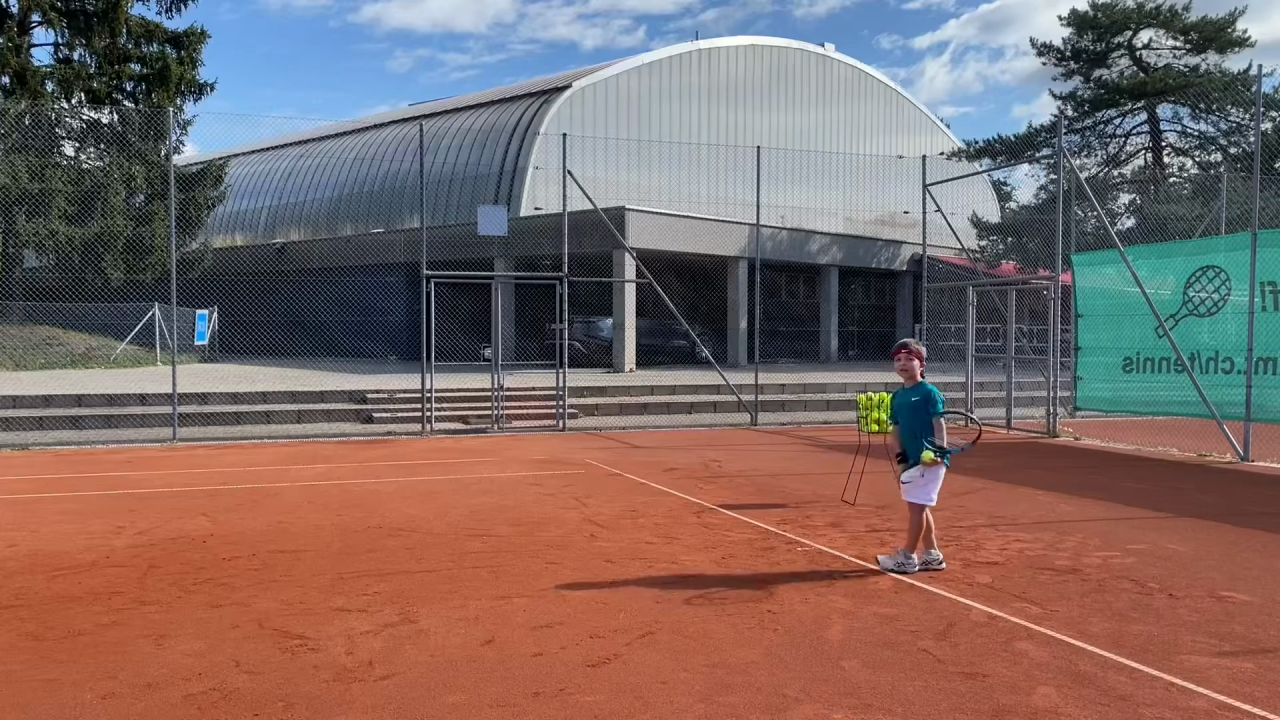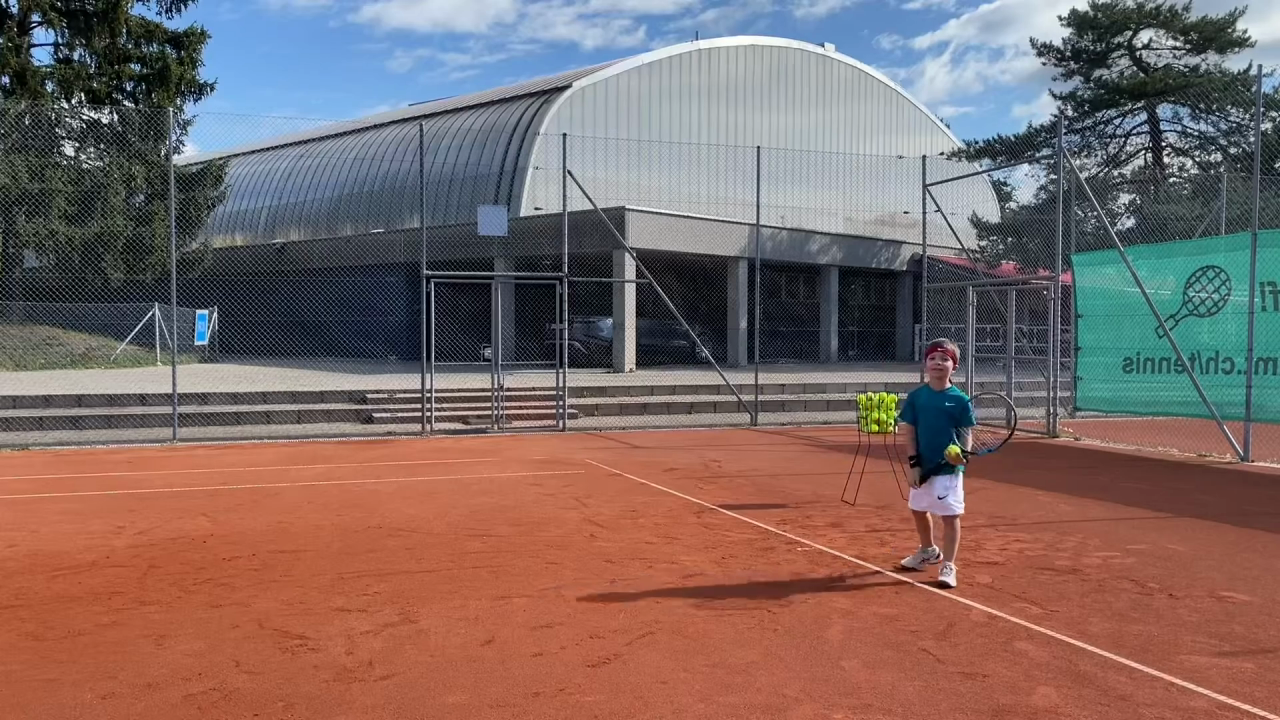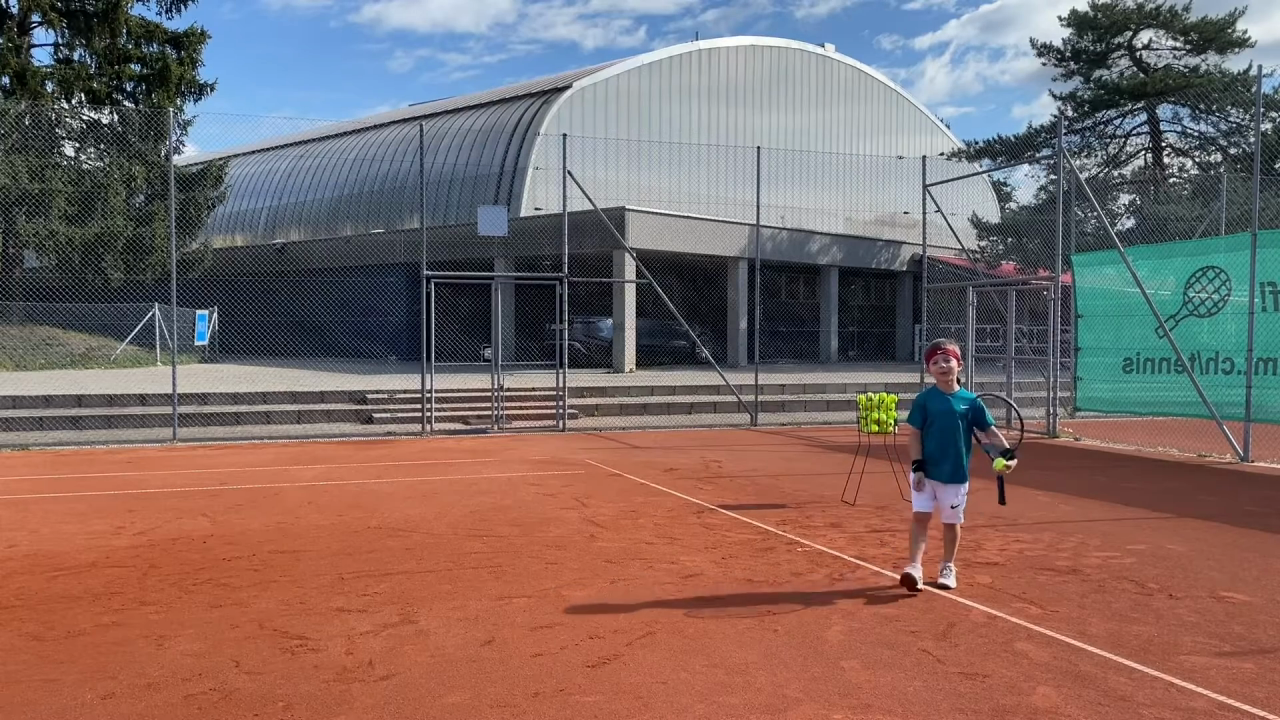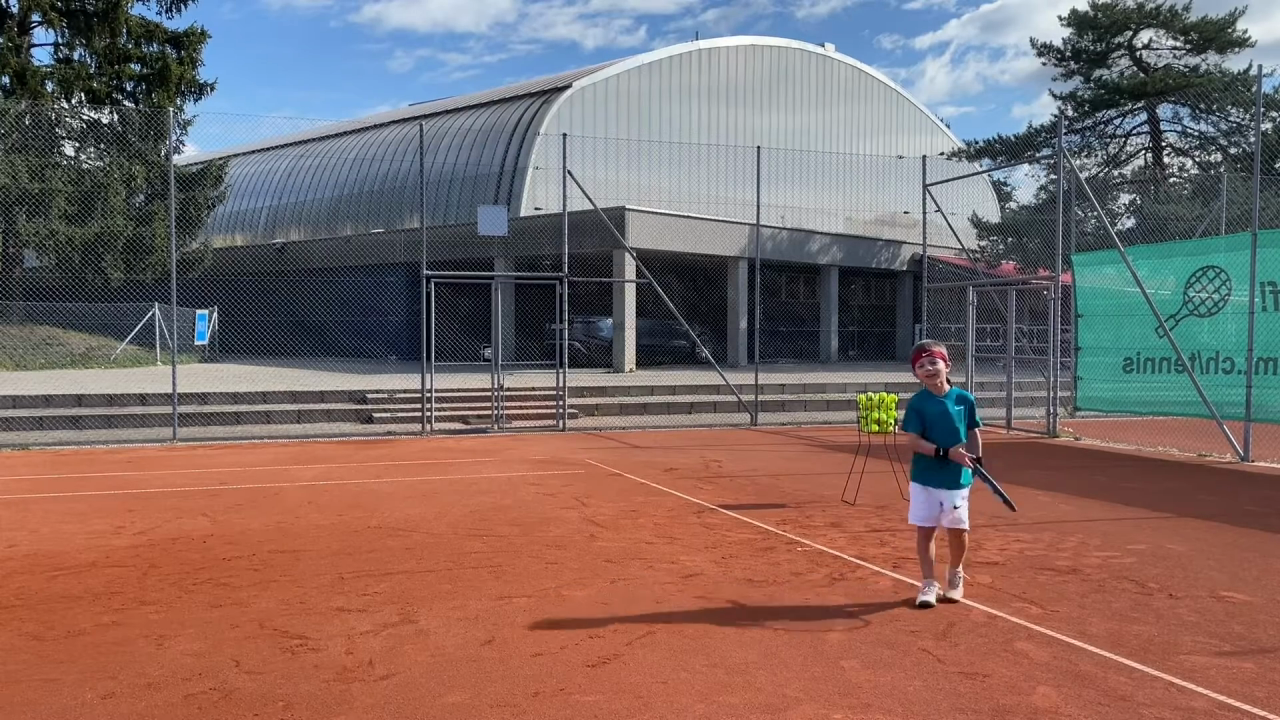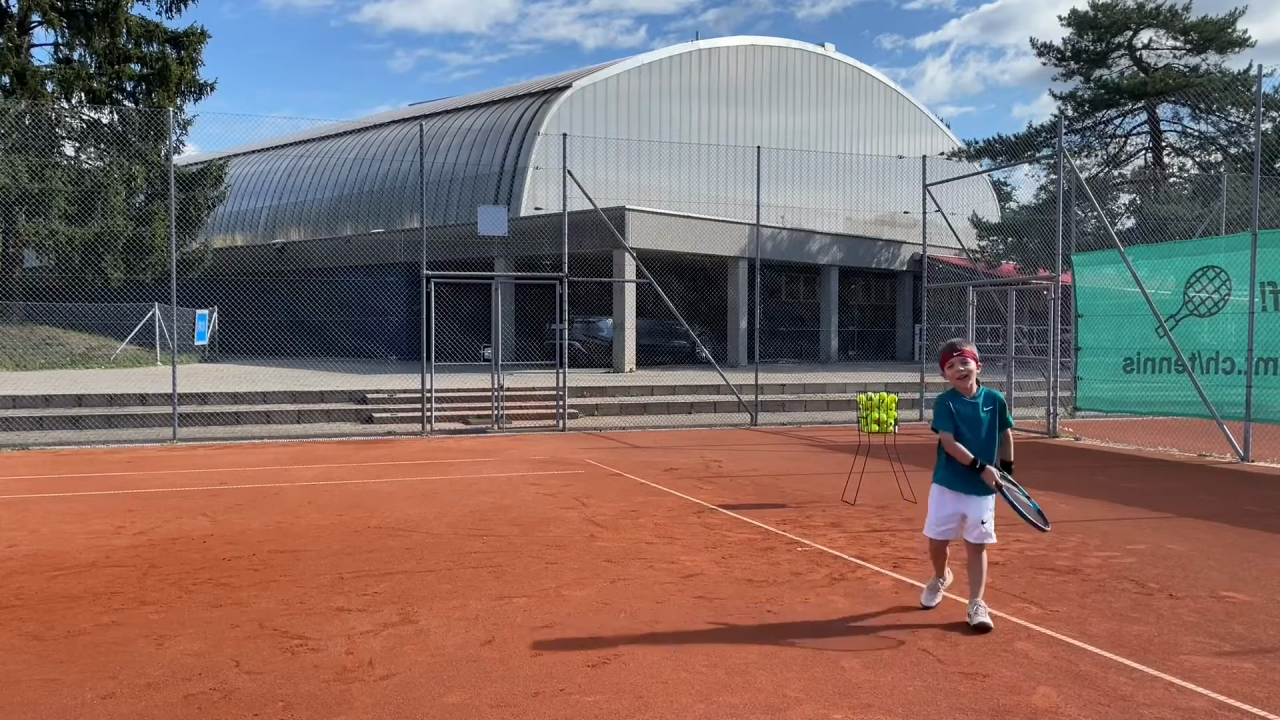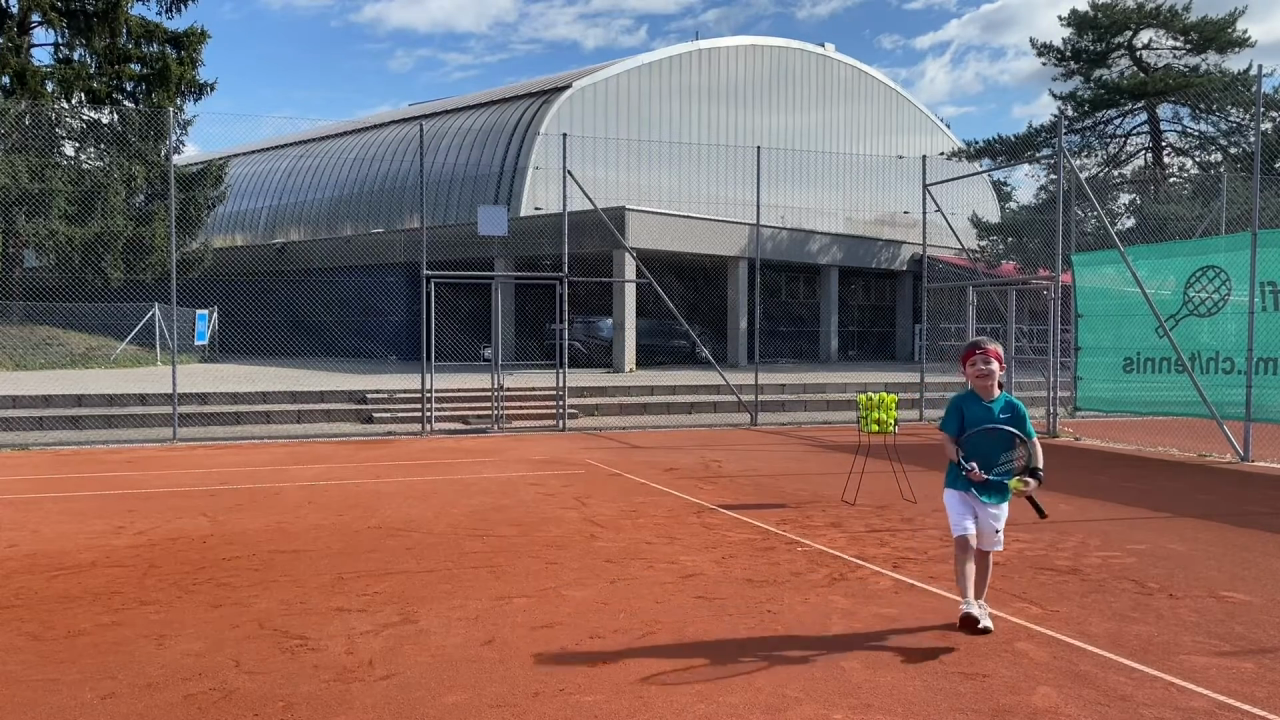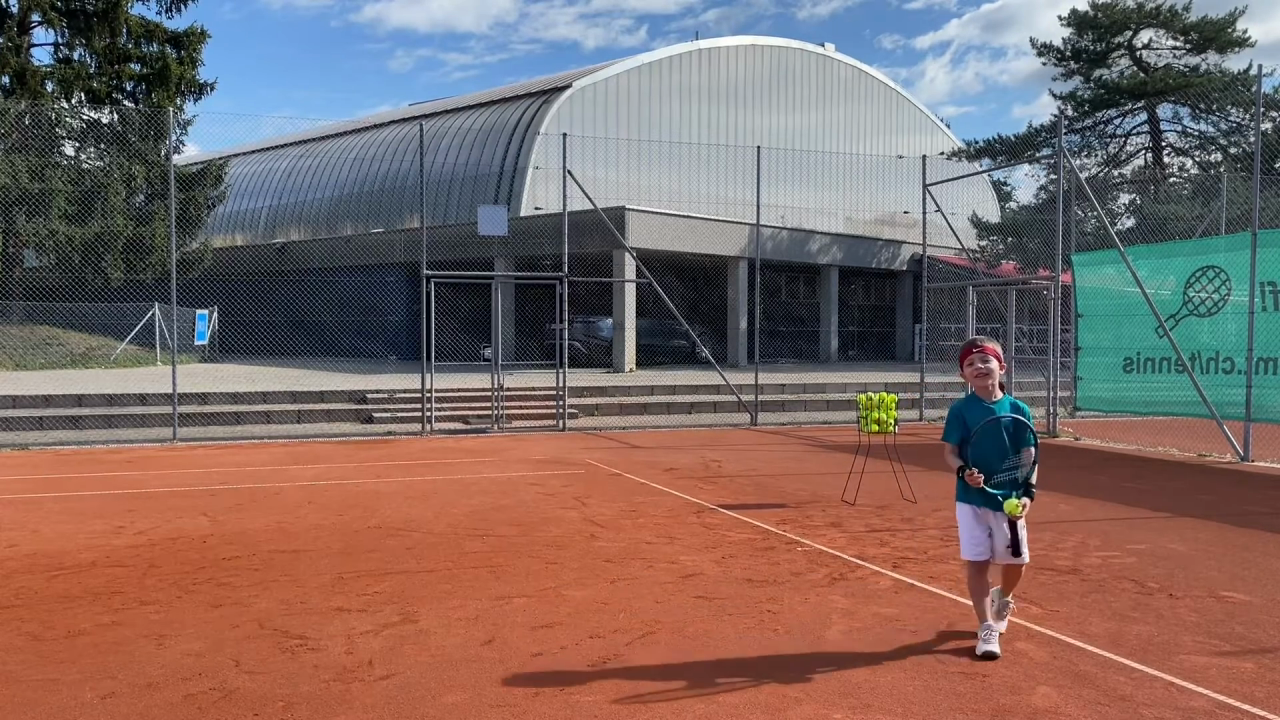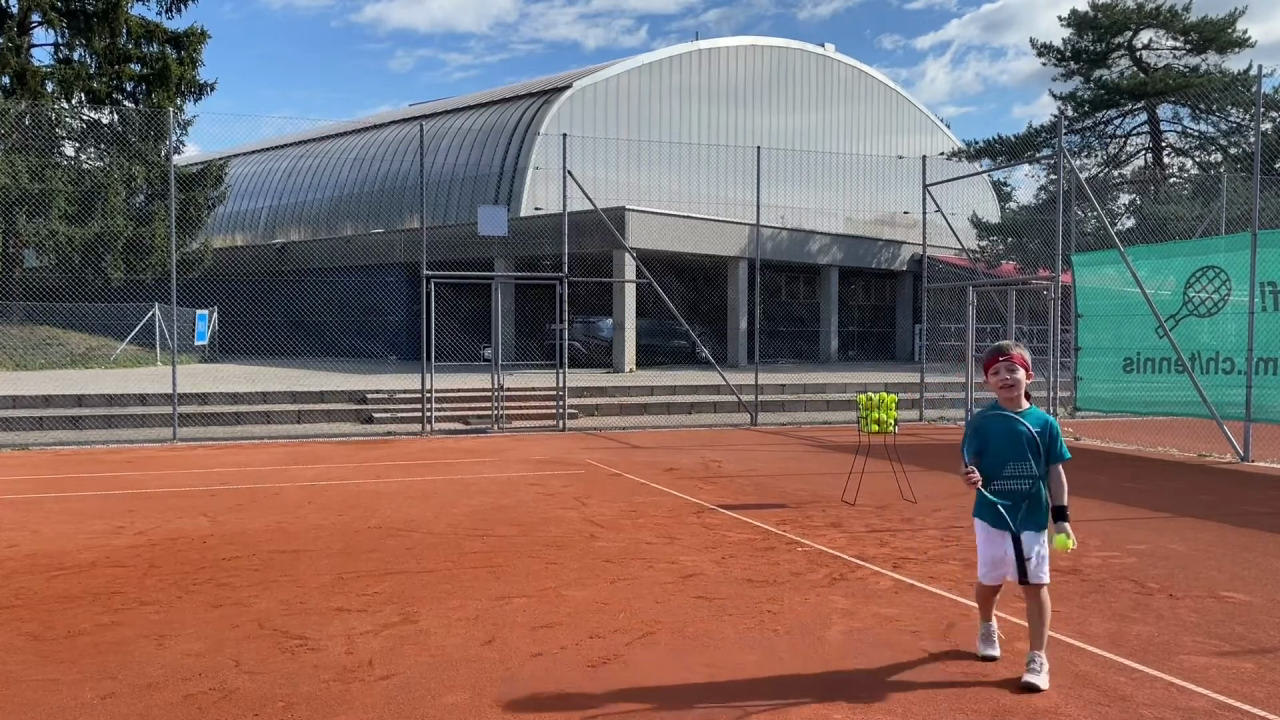
dt=0.5s
person 1, frame 1
left shoulder: (929, 392)
right shoulder: (897, 396)
left elbow: (939, 424)
right elbow: (896, 431)
right wrist: (900, 458)
left hip: (930, 460)
right hip: (912, 461)
left knee: (917, 505)
right knee: (919, 507)
left ankle: (907, 556)
right ankle: (932, 556)
person 1, frame 2
left shoulder: (960, 399)
right shoulder: (916, 396)
left elbow: (965, 433)
right elbow: (909, 431)
right wrist: (913, 464)
left hip: (949, 468)
right hip: (923, 467)
left knee: (950, 516)
right knee: (918, 510)
left ankle: (948, 566)
right ankle: (929, 550)
person 1, frame 3
left shoulder: (971, 401)
right shoulder: (924, 399)
left elbow: (989, 431)
right elbow: (914, 435)
left wrist: (1007, 453)
right wrist: (917, 468)
left hip: (956, 474)
right hip: (926, 472)
left knee: (952, 522)
right knee: (921, 517)
left ankle: (948, 567)
right ankle: (914, 568)
person 1, frame 4
left shoulder: (964, 399)
right shoulder: (916, 403)
left elbow: (973, 434)
right elbow: (914, 441)
left wrist: (976, 461)
right wrist: (947, 453)
left hip: (957, 478)
right hip: (924, 479)
left knee: (958, 531)
right knee: (925, 530)
left ankle: (955, 573)
right ankle: (929, 583)
person 1, frame 5
left shoulder: (995, 400)
right shoulder: (945, 402)
left elbow: (1005, 435)
right elbow: (949, 442)
left wrist: (1006, 467)
right wrist: (981, 467)
left hip: (982, 488)
right hip: (947, 484)
left knee: (977, 545)
right knee: (937, 540)
left ankle: (976, 604)
right ankle: (940, 576)
person 1, frame 6
left shoulder: (1013, 407)
right shoulder: (959, 403)
left elbow: (1032, 445)
right elbow: (948, 443)
left wrist: (1035, 475)
right wrist: (965, 465)
left hip: (996, 491)
right hip: (960, 488)
left knee: (985, 550)
right knee: (965, 543)
left ankle: (979, 605)
right ankle: (968, 605)
person 1, frame 7
left shoulder: (1019, 410)
right shoulder: (960, 410)
right elbow: (950, 453)
left wrist: (1027, 492)
right wrist: (964, 472)
left hip: (1008, 501)
right hip: (972, 500)
left knee: (1016, 562)
right knee: (977, 564)
left ankle: (1002, 597)
right ankle: (987, 628)
person 1, frame 8
left shoulder: (1045, 423)
left elbow: (1056, 473)
right elbow: (970, 464)
left wrist: (1061, 515)
right wrist: (970, 476)
left hip: (1033, 520)
right hip: (991, 517)
left knee: (1036, 586)
right knee: (989, 583)
left ankle: (1037, 659)
right ankle: (987, 626)
